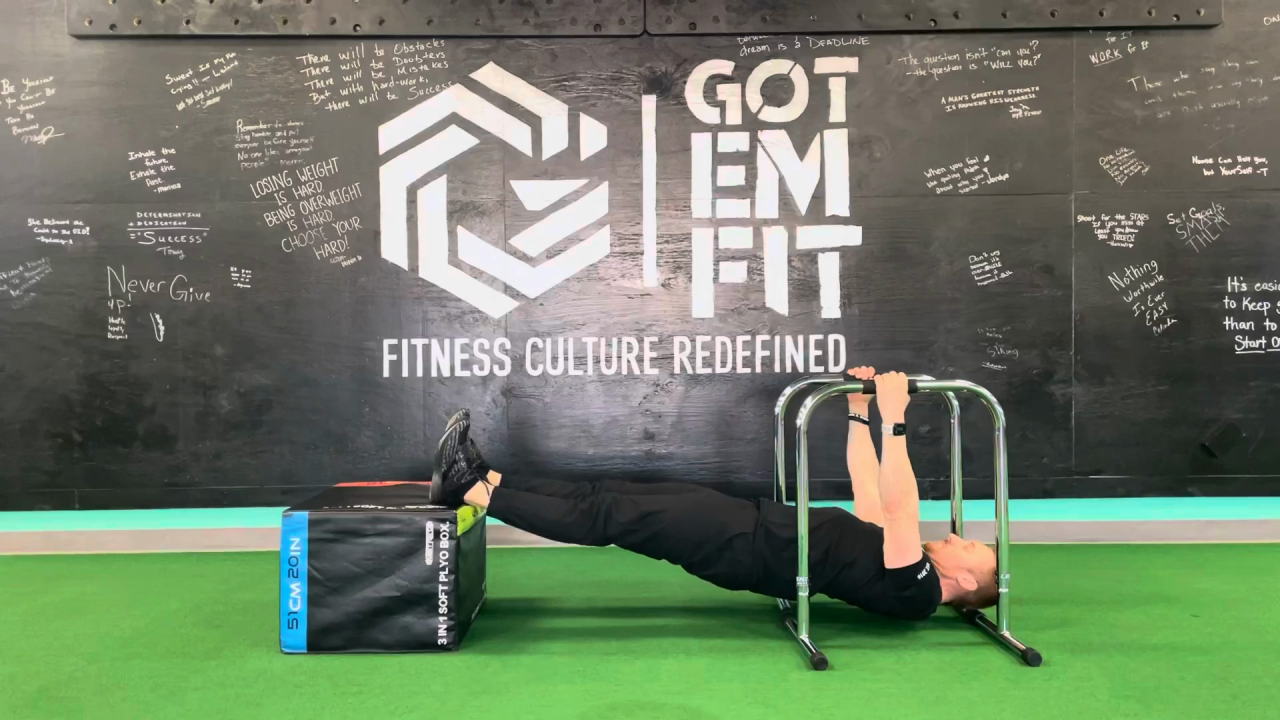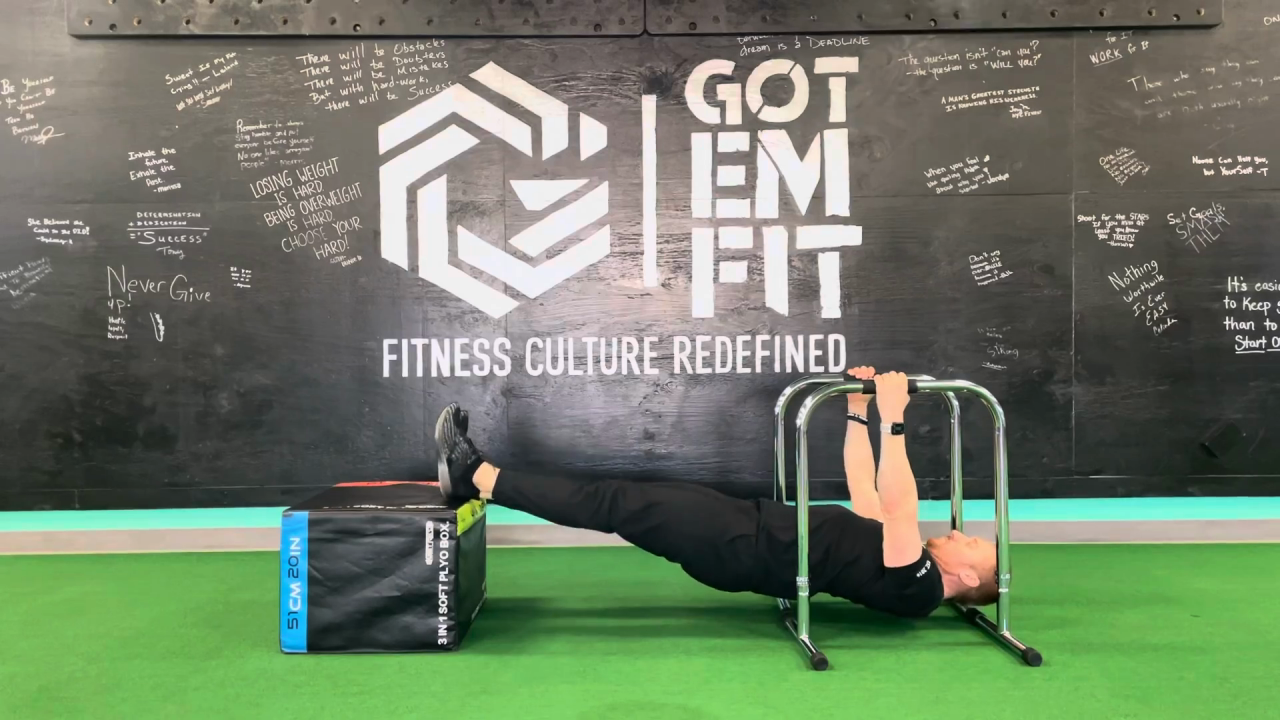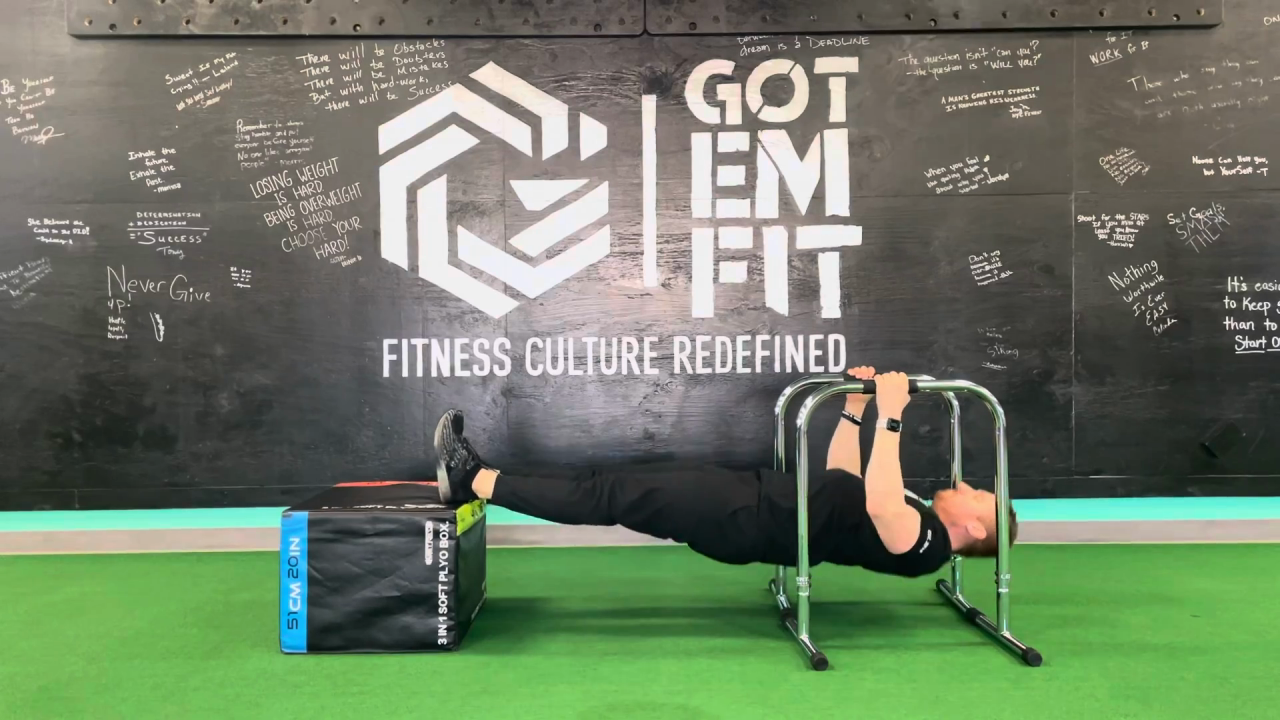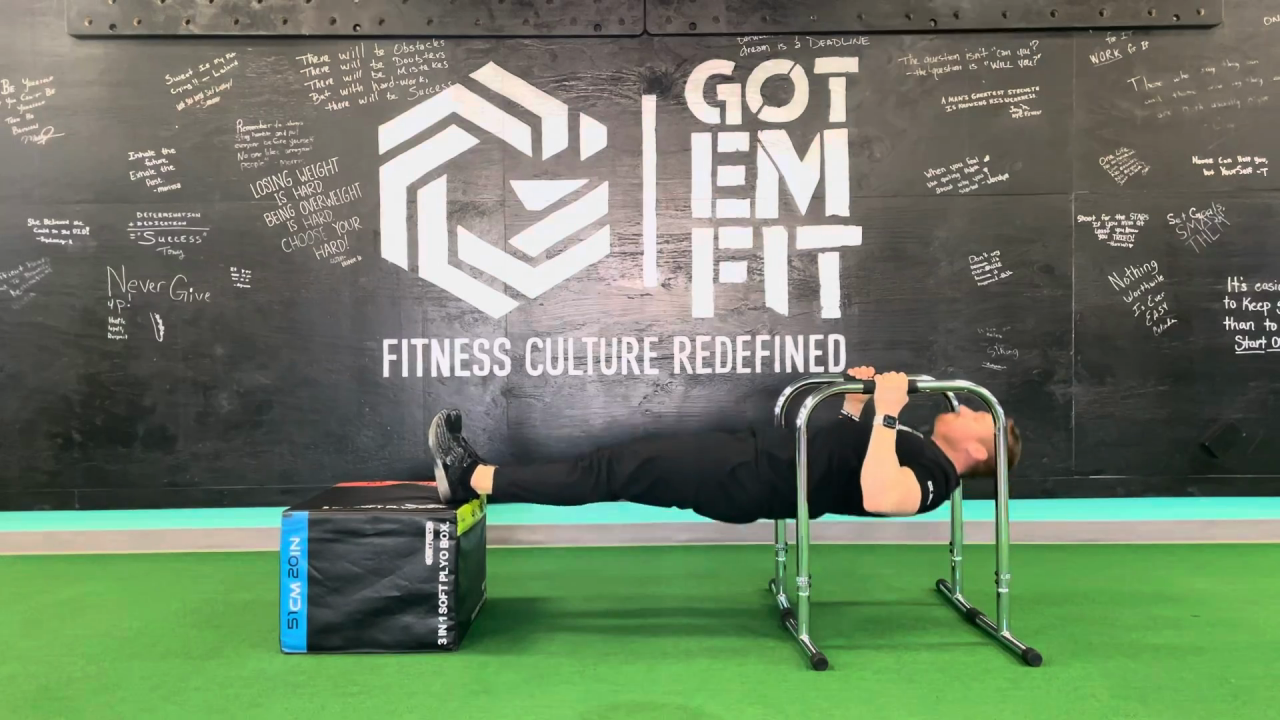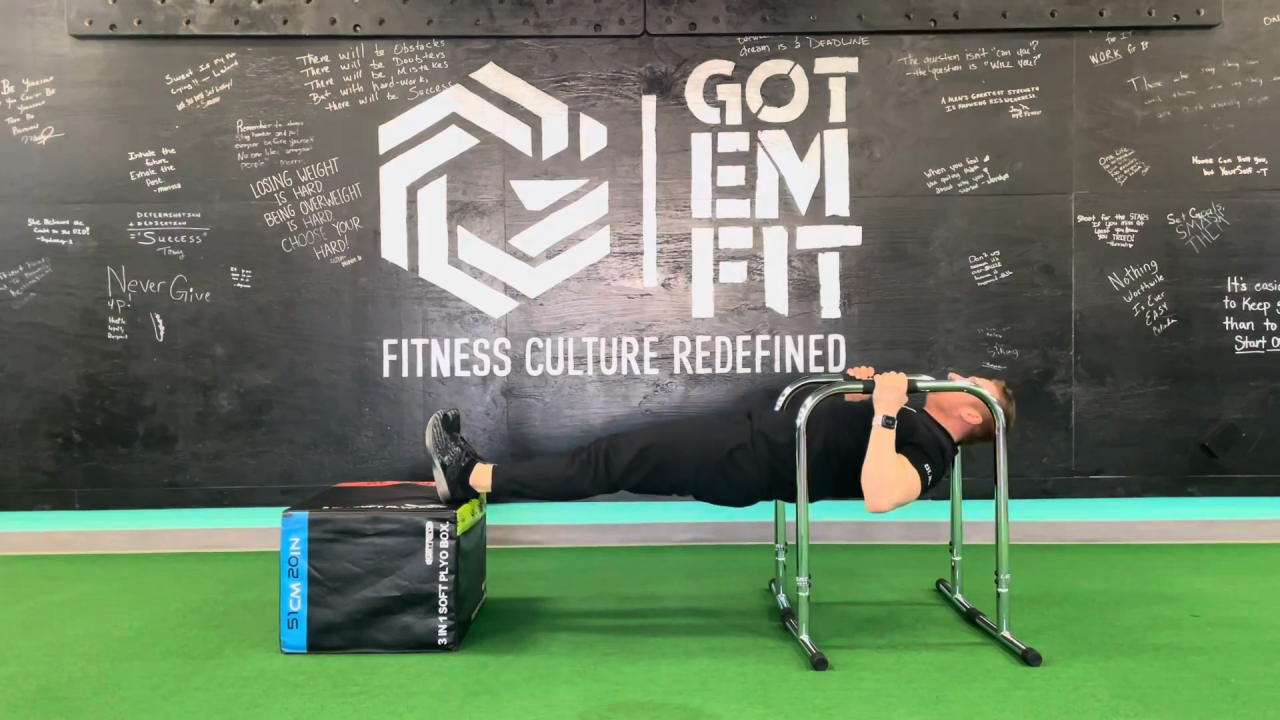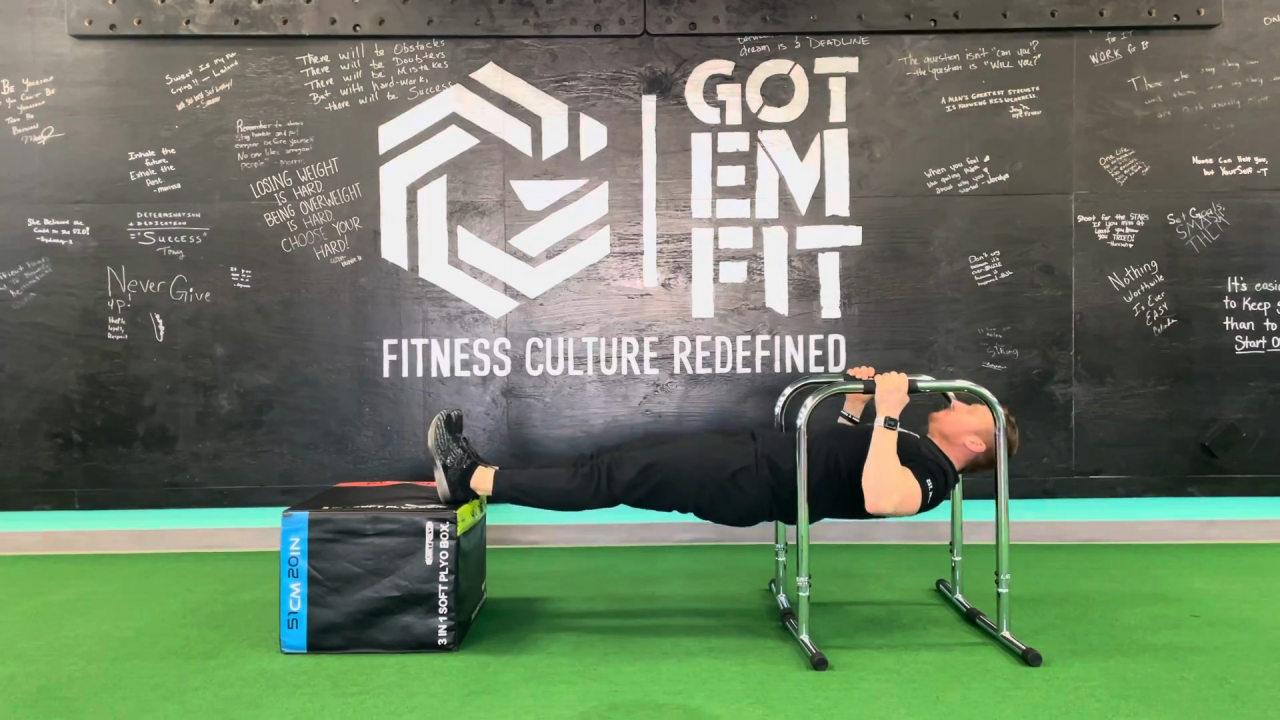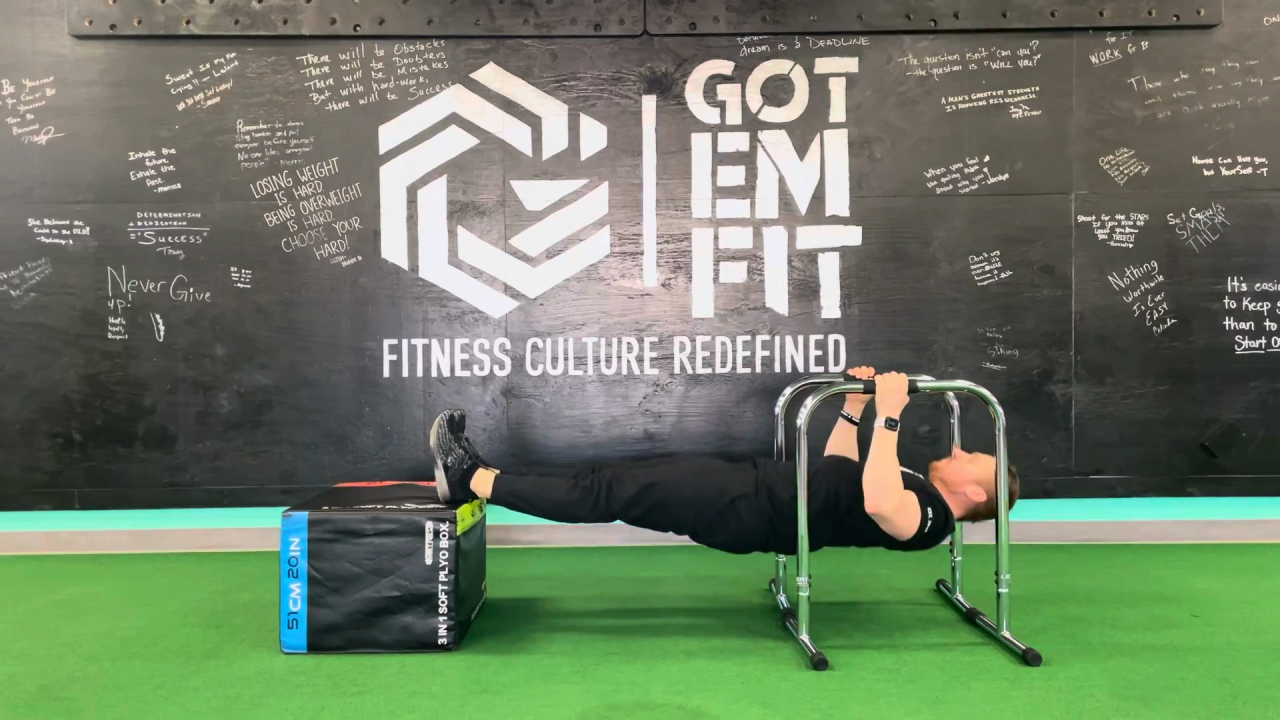
dt=0.3s
person 1, frame 1
left shoulder: (914, 591)
right shoulder: (904, 559)
left elbow: (900, 509)
right elbow: (869, 491)
left wrist: (894, 421)
right wrist: (859, 412)
left hip: (744, 548)
right hip: (752, 521)
left knee: (604, 519)
right knee: (606, 498)
left ankle: (470, 489)
right ankle: (480, 478)
person 1, frame 2
left shoulder: (914, 588)
right shoulder: (909, 561)
left elbow: (898, 507)
right elbow: (865, 488)
left wrist: (892, 421)
right wrist: (857, 412)
left hip: (743, 550)
right hip: (753, 520)
left knee: (612, 506)
right knee: (616, 496)
left ankle: (478, 475)
right ankle: (477, 476)
person 1, frame 3
left shoulder: (923, 544)
right shoulder: (919, 516)
left elbow: (878, 504)
right elbow: (838, 475)
left wrist: (890, 418)
right wrist: (856, 406)
left hip: (746, 519)
right hip: (751, 493)
left knee: (609, 499)
right knee: (614, 485)
left ankle: (474, 481)
right ankle: (476, 476)
person 1, frame 4
left shoulder: (930, 478)
right shoulder: (919, 457)
left elbow: (875, 496)
left wrist: (885, 413)
right wrist: (856, 403)
left hip: (747, 478)
right hip: (749, 453)
left knee: (610, 475)
right knee: (615, 463)
left ankle: (473, 478)
right ankle: (476, 473)
person 1, frame 5
left shoulder: (927, 452)
right shoulder: (917, 433)
left elbow: (878, 496)
left wrist: (885, 411)
right wrist: (861, 392)
left hip: (746, 461)
right hip: (749, 435)
left knee: (605, 466)
right knee: (611, 456)
left ankle: (471, 476)
right ankle: (476, 472)
person 1, frame 6
left shoulder: (929, 474)
right shoulder: (920, 454)
left elbow: (877, 497)
left wrist: (887, 413)
right wrist: (857, 404)
left hip: (747, 481)
right hip: (750, 456)
left knee: (607, 480)
right knee: (612, 467)
left ankle: (473, 479)
right ankle: (478, 473)
person 1, frame 7
left shoulder: (926, 518)
right shoulder: (919, 495)
left elbow: (876, 502)
left wrist: (887, 416)
right wrist: (854, 406)
left hip: (747, 510)
right hip: (751, 484)
left knee: (605, 496)
right knee: (610, 481)
left ankle: (472, 480)
right ankle: (475, 473)
